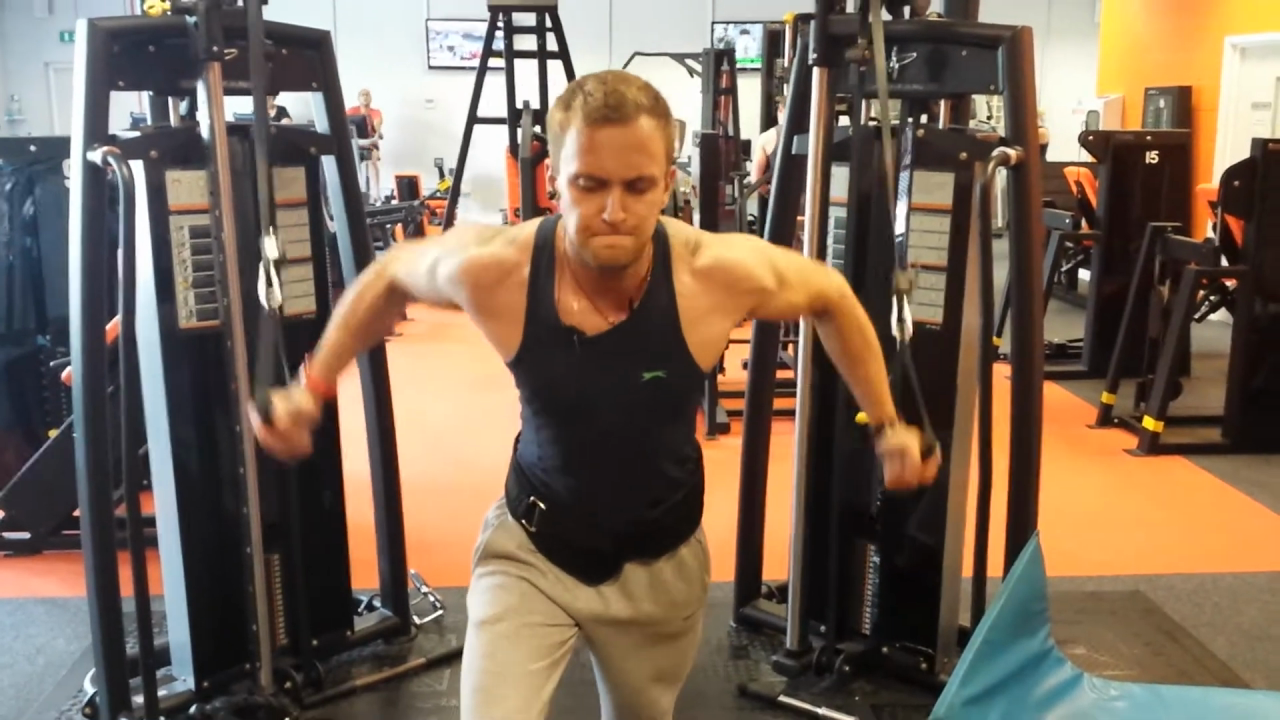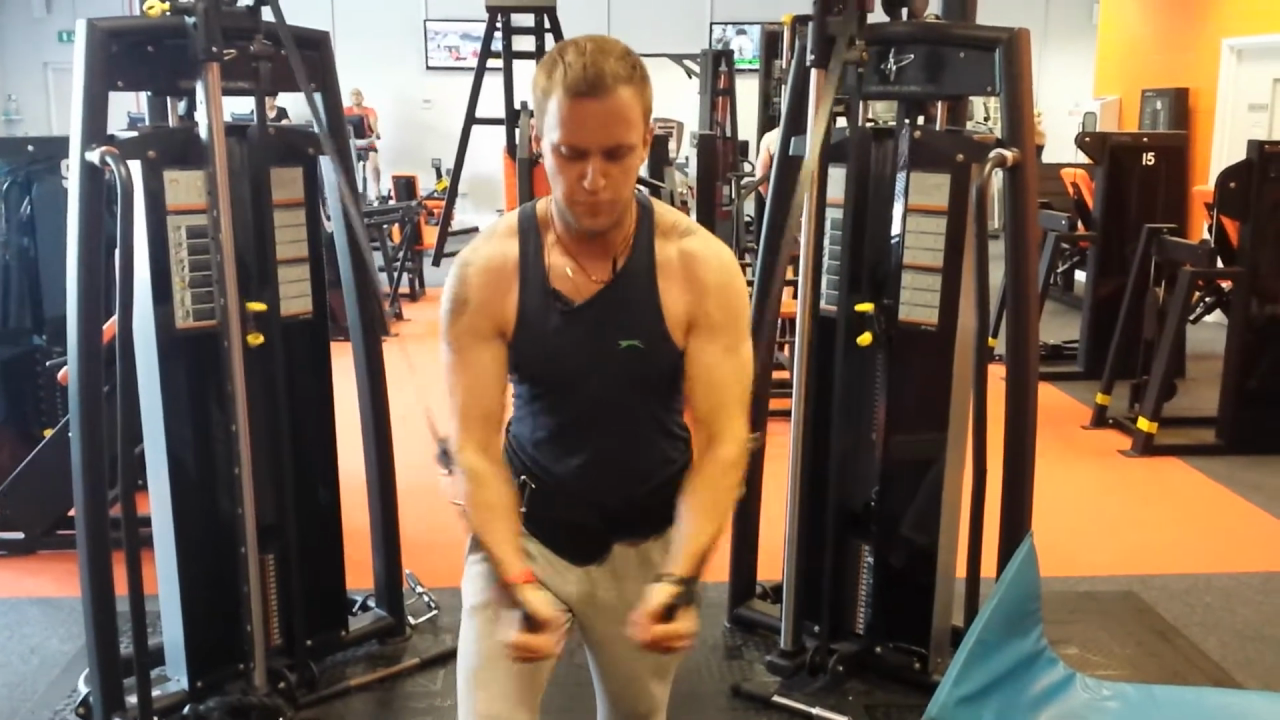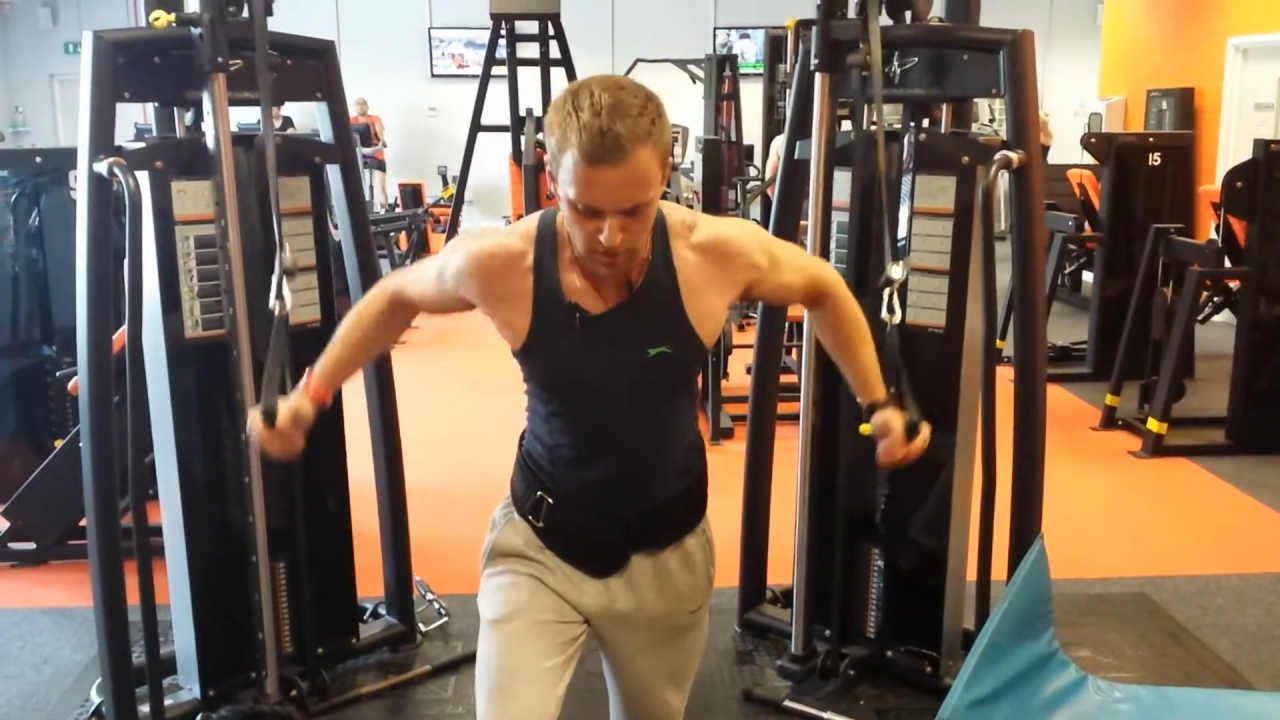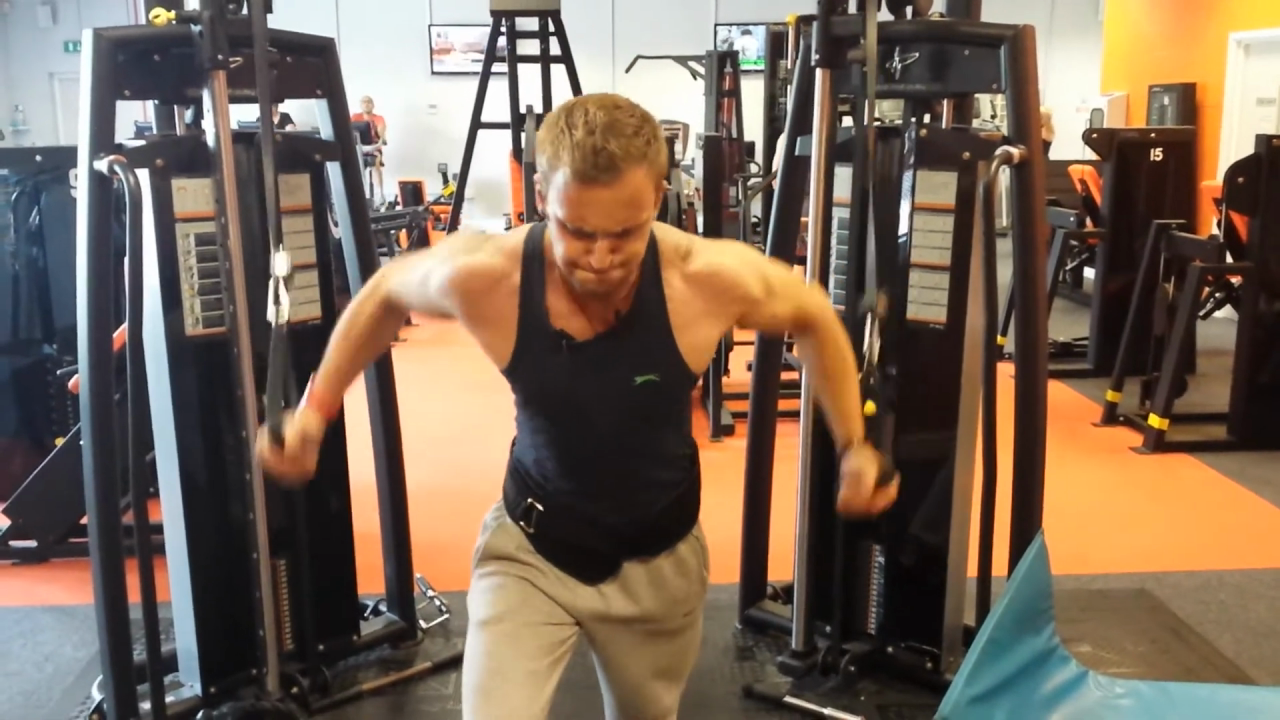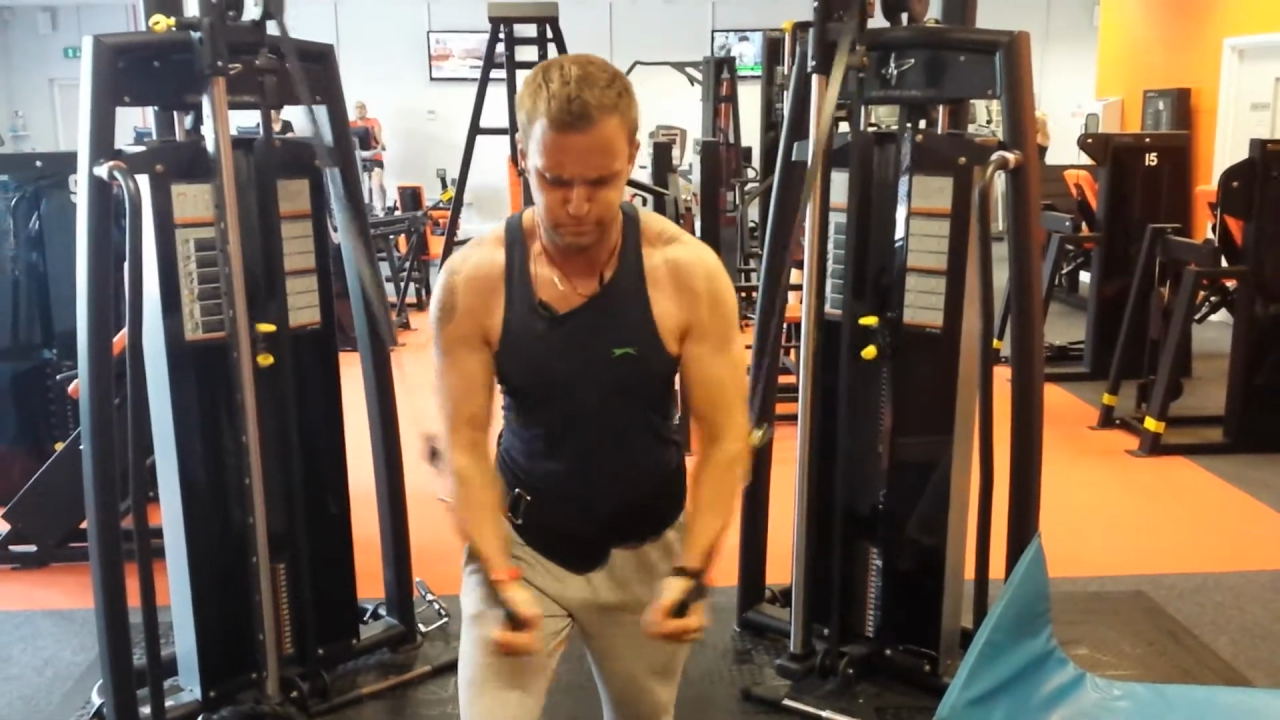
dt=0.5s
person 1, frame 1
left shoulder: (722, 272)
right shoulder: (494, 268)
left elbow: (829, 294)
right elbow: (394, 274)
left wrist: (888, 424)
right wrist: (313, 388)
left hip: (661, 559)
right hip: (530, 548)
person 1, frame 2
left shoulder: (699, 266)
right shoulder: (487, 270)
left elbow: (724, 441)
right elbow: (472, 450)
left wrist: (677, 582)
right wrist: (518, 589)
left hip: (650, 539)
right hip: (523, 529)
person 1, frame 3
left shoulder: (718, 251)
right shoulder: (501, 263)
left elbow: (823, 289)
right elbow: (396, 296)
left wrist: (877, 403)
right wrist: (312, 394)
left hip: (666, 551)
right hip: (538, 544)
person 1, frame 4
left shoulder: (711, 278)
right shoulder: (483, 276)
left elbow: (812, 313)
right elbow: (390, 287)
left wrist: (854, 446)
right wrist: (316, 409)
left hip: (658, 557)
right hip: (530, 549)
person 1, frame 5
left shoulder: (688, 273)
right shoulder: (472, 279)
left elbow: (725, 440)
right elbow: (465, 446)
left wrist: (689, 573)
right wrist: (503, 580)
left hip: (647, 546)
right hip: (521, 540)
